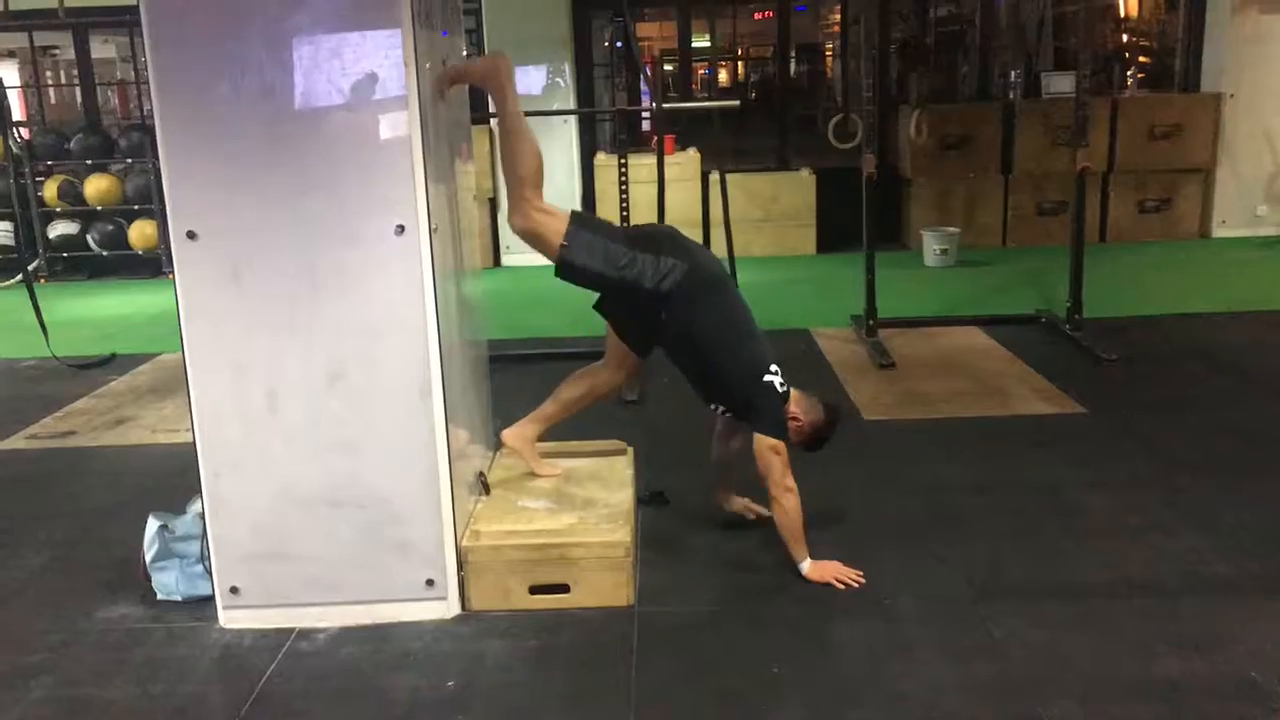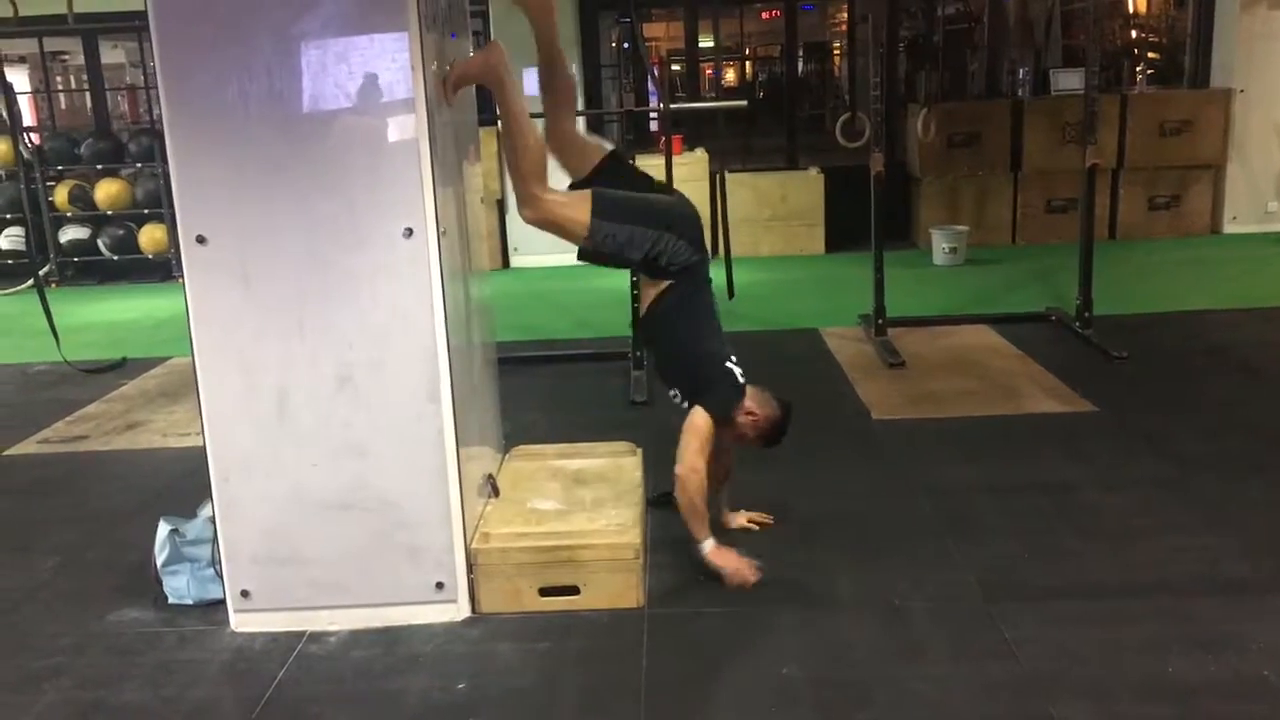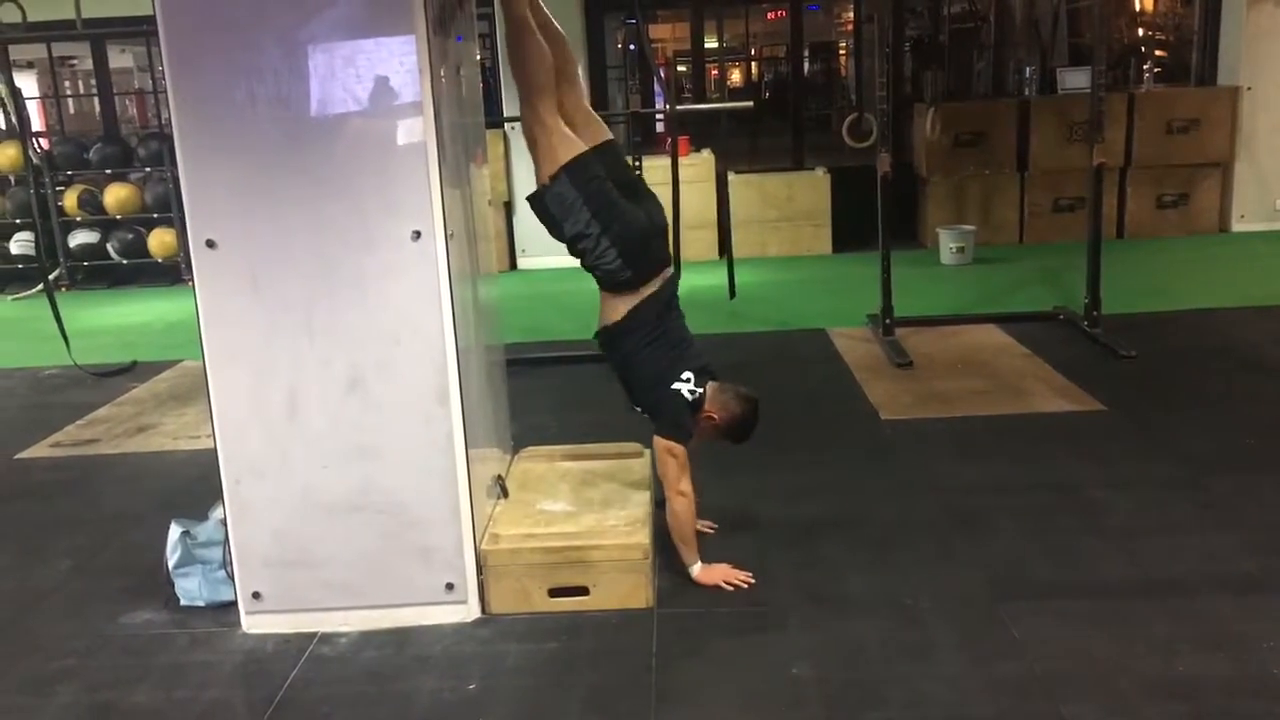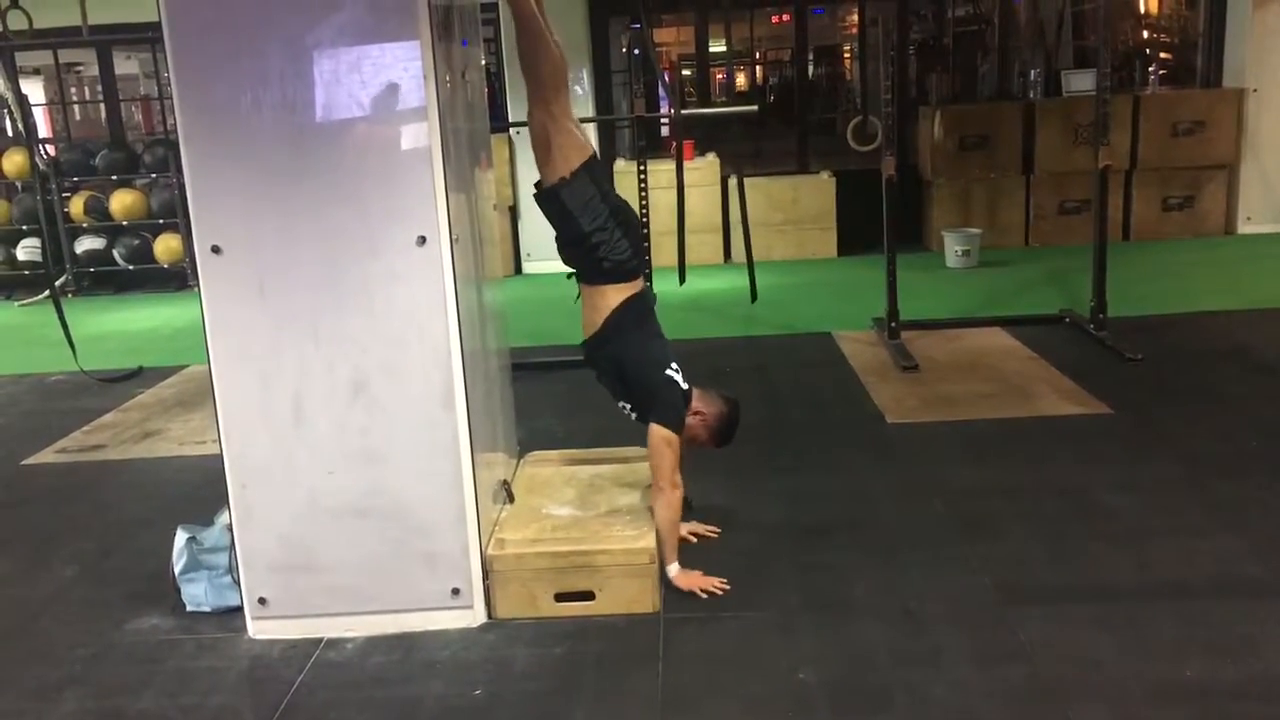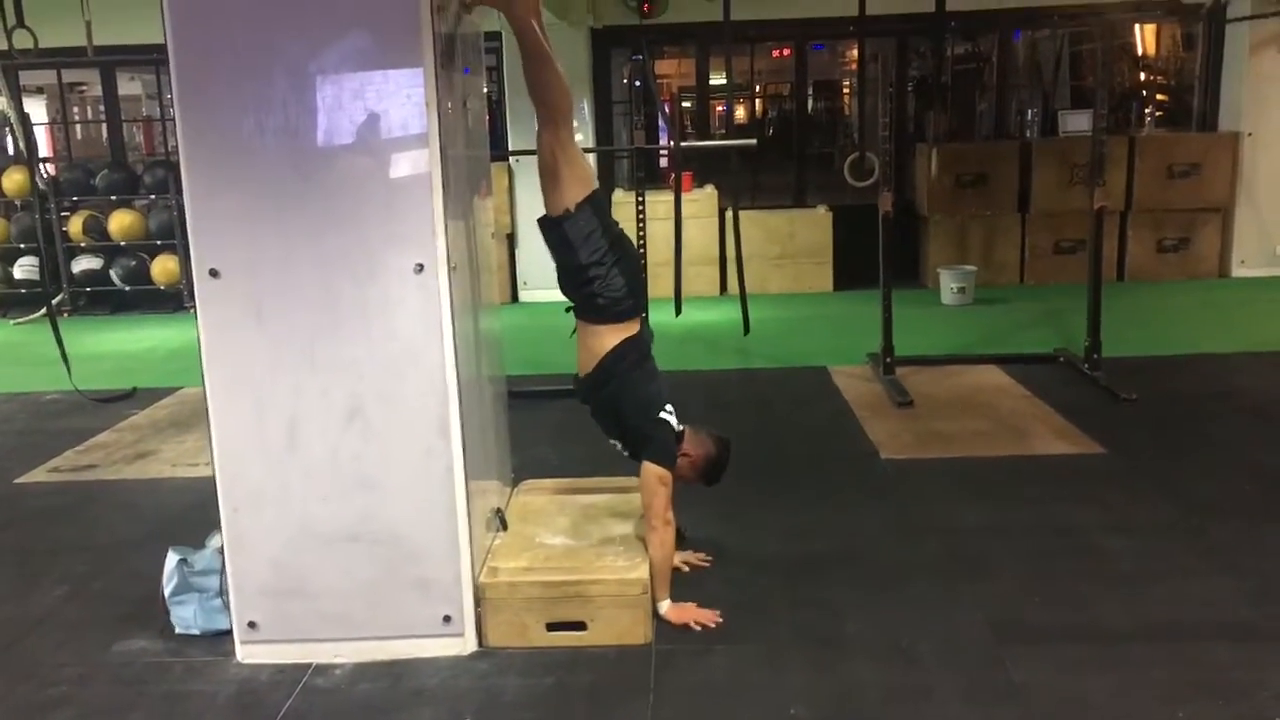
dt=0.7s
person 1, frame 1
left shoulder: (761, 390)
right shoulder: (767, 401)
left elbow: (726, 431)
right elbow: (782, 490)
left wrist: (725, 494)
right wrist: (806, 564)
left hip: (667, 277)
right hip: (667, 276)
left knee: (616, 369)
right knee: (528, 215)
left ankle: (526, 430)
right ankle: (499, 81)
person 1, frame 2
left shoulder: (725, 389)
right shoulder: (720, 389)
left elbow: (714, 450)
right elbow: (687, 472)
left wrist: (726, 510)
right wrist: (708, 545)
left hip: (671, 239)
right hip: (669, 245)
left knee: (563, 141)
right knee: (538, 205)
right ankle: (498, 72)
person 1, frame 3
left shoulder: (693, 384)
right shoulder: (677, 398)
right elbow: (679, 490)
left wrist: (686, 516)
right wrist: (696, 566)
left hip: (638, 227)
right hip: (623, 249)
left knee: (568, 97)
right knee: (543, 111)
person 1, frame 4
left shoulder: (668, 392)
right shoulder: (669, 397)
left elbow: (665, 485)
right elbow: (667, 486)
left wrist: (672, 523)
right wrist: (673, 567)
left hip: (608, 253)
right hip: (607, 256)
left knee: (554, 109)
right knee: (549, 110)
person 1, frame 5
left shoulder: (658, 427)
right shoulder: (661, 437)
left elbow: (657, 520)
right elbow: (659, 521)
left wrist: (666, 553)
right wrist: (666, 603)
left hip: (610, 286)
right hip: (608, 289)
left knee: (559, 138)
right knee: (558, 138)
